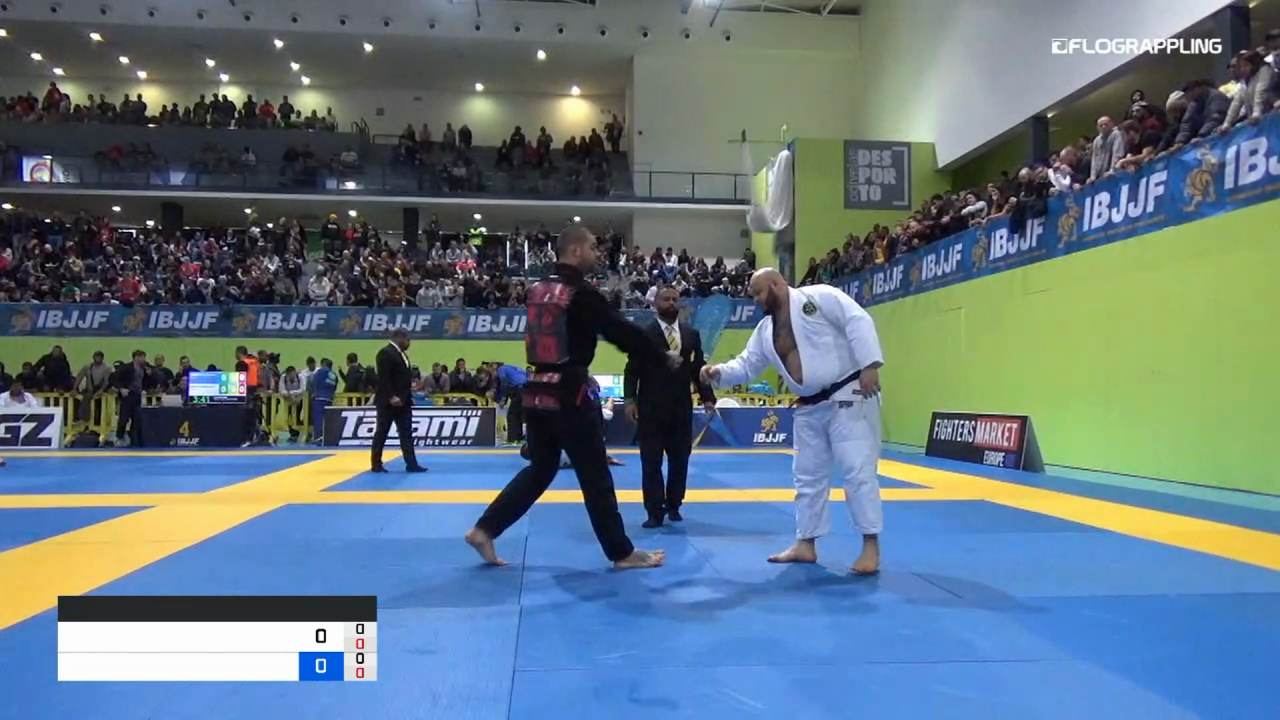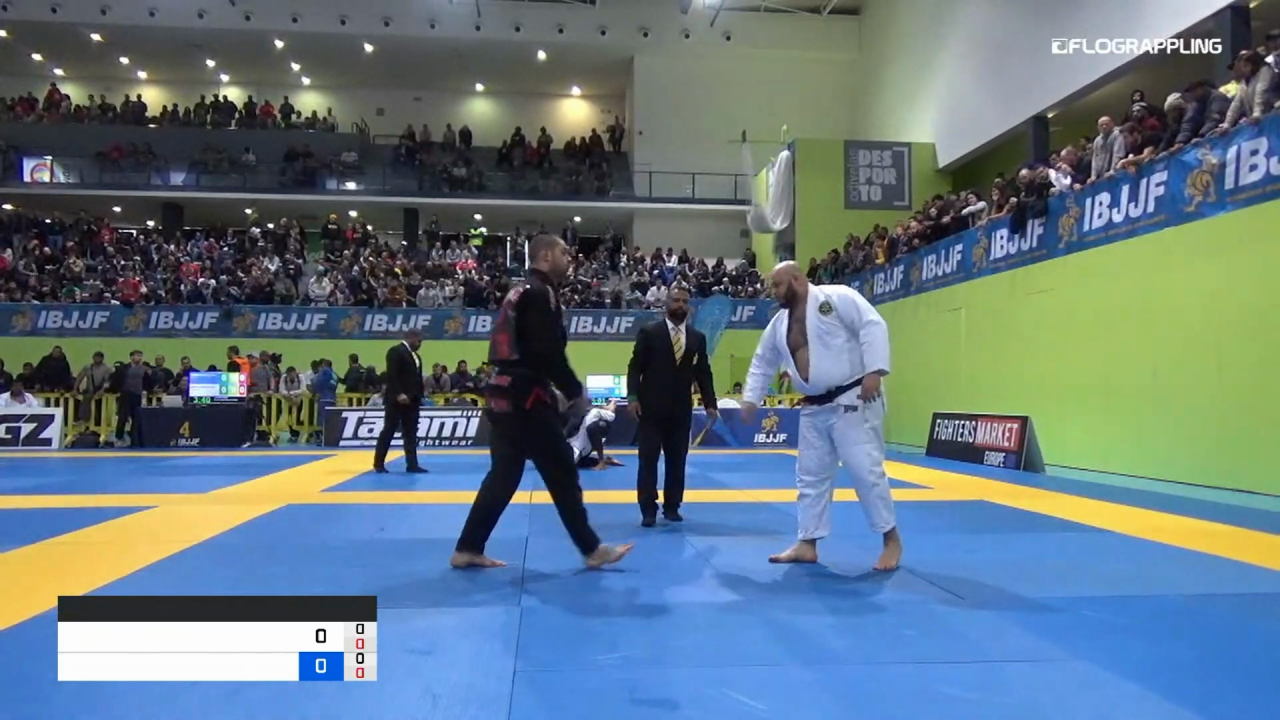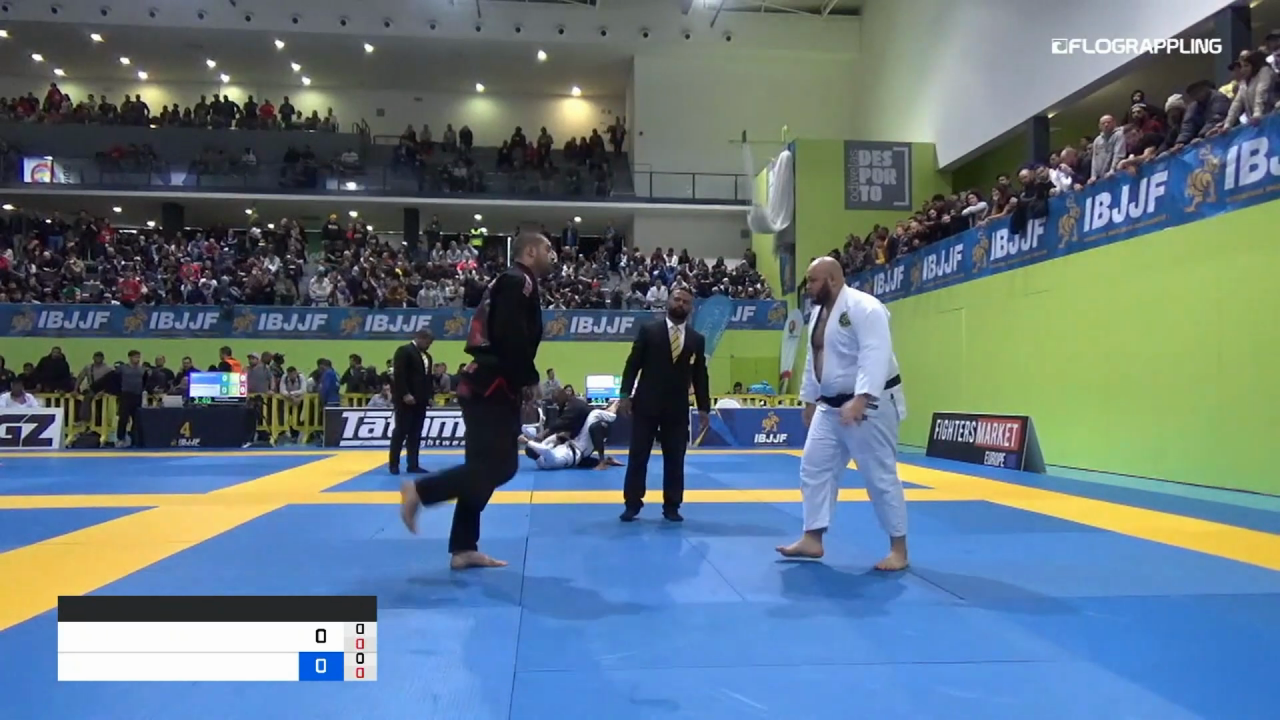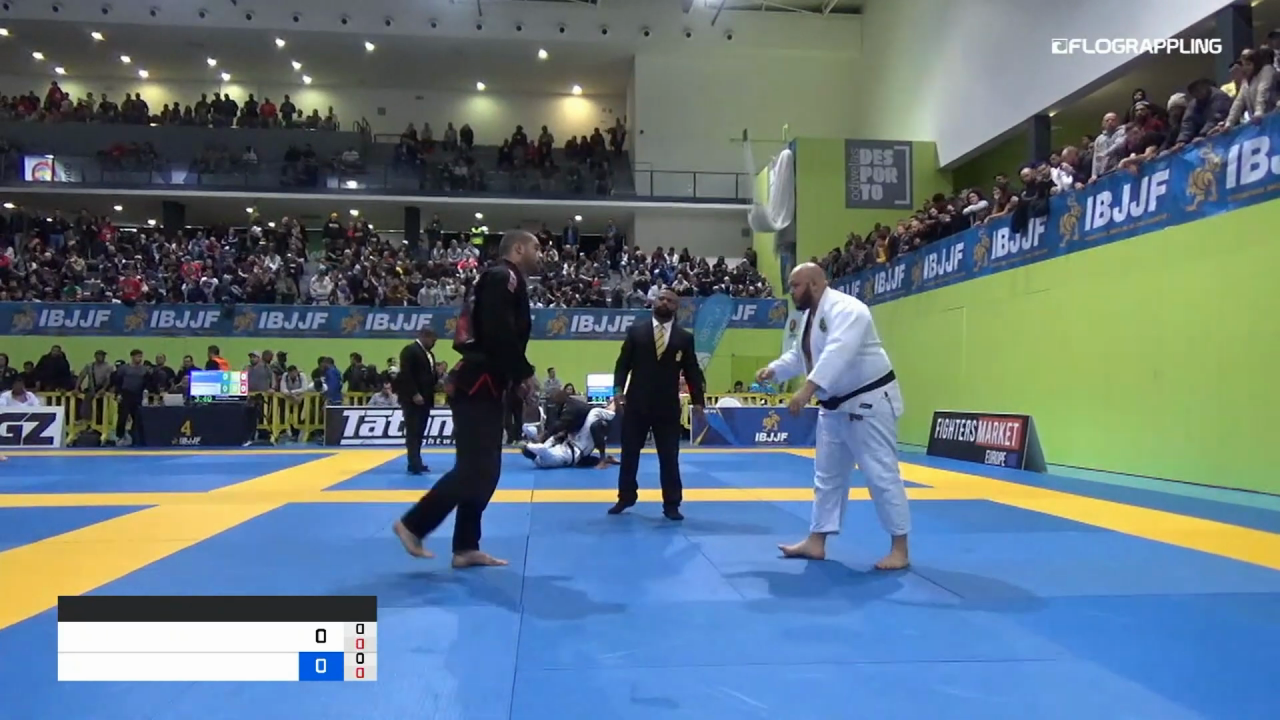
dt=0.3s
person 1, frame 1
left shoulder: (538, 290)
right shoulder: (581, 292)
right elbow: (620, 331)
right wrist: (661, 355)
left hip: (537, 391)
right hip: (566, 395)
left knee: (539, 469)
right knee: (596, 476)
left ankle: (484, 530)
right ankle: (623, 553)
person 1, frame 2
left shoulder: (522, 292)
right shoulder: (540, 293)
right elbow: (548, 351)
left wrist: (547, 385)
right wrist: (575, 391)
left hip: (502, 393)
right hip: (524, 396)
left knee: (504, 474)
right knee: (562, 473)
left ankle: (467, 549)
right ankle: (592, 549)
person 1, frame 3
left shoulder: (513, 285)
right shoulder: (518, 282)
right elbow: (512, 338)
left wrist: (523, 383)
right wrist: (530, 379)
left hip: (491, 384)
right hip: (492, 386)
left knee: (489, 466)
right knee: (499, 465)
left ankle: (464, 548)
right ankle: (421, 490)
person 1, frame 4
left shoulder: (506, 282)
right shoulder: (503, 278)
right elbow: (499, 334)
left wrist: (516, 377)
right wrist: (523, 372)
left hip: (483, 385)
right hip: (478, 385)
left knee: (482, 469)
right knee: (478, 469)
left ankle: (466, 548)
right ankle: (413, 524)
person 2, frame 1
left shoulder: (820, 296)
right shoulder: (766, 328)
left elbow: (858, 323)
right elbow: (746, 365)
left wrist: (869, 365)
right wrist: (718, 371)
left hip: (850, 396)
right hip: (811, 407)
left knee: (857, 469)
right knee: (808, 475)
left ankle: (871, 544)
right ankle: (806, 544)
person 2, frame 2
left shoulder: (837, 297)
right shoulder: (780, 322)
left elbow: (872, 327)
right elbow: (763, 362)
left wrist: (874, 372)
right wrist: (750, 398)
left hip: (854, 400)
right hip: (816, 407)
left knee: (865, 470)
right knee: (811, 475)
left ankle: (891, 542)
right ankle: (806, 545)
person 2, frame 3
left shoulder: (864, 307)
right shoulder: (819, 312)
left elbow: (877, 355)
right elbow: (815, 358)
left wrist: (860, 399)
right wrist: (808, 399)
left hip: (870, 405)
right hip: (833, 406)
left knee: (879, 476)
right knee: (814, 467)
left ankle: (898, 548)
right ankle: (812, 539)
person 2, frame 4
left shoulder: (843, 309)
right shoulder: (811, 315)
left elbow: (839, 352)
right elbow: (800, 354)
left wrist: (808, 387)
right wrist: (774, 369)
left hip: (868, 402)
right hip: (835, 406)
left knee: (880, 473)
right knee: (828, 474)
left ankle: (900, 547)
right ankle: (816, 541)
person 3, frame 1
left shoulder: (692, 334)
left elbow: (699, 368)
right elbow: (632, 370)
left wrist: (707, 397)
right wrist: (630, 399)
left hip: (681, 409)
right hip: (652, 409)
left knee: (680, 460)
right knee: (652, 461)
left ankle: (673, 506)
right ankle: (655, 511)
person 3, frame 2
left shoulder: (697, 338)
right shoulder: (649, 333)
left elbow: (703, 372)
right elbow: (635, 367)
left wrist: (710, 403)
right wrist: (633, 396)
left hip: (680, 409)
right hip: (651, 407)
left knee: (677, 460)
right knee: (648, 458)
left ankle: (672, 506)
right ankle: (649, 509)
person 3, frame 3
left shoulder: (696, 339)
right shoulder: (648, 331)
left elbow: (700, 375)
right elbow: (632, 364)
left wrist: (703, 407)
right wrist: (625, 394)
left hip: (677, 408)
right hip: (646, 404)
left knee: (675, 459)
right knee: (638, 455)
left ankle: (671, 506)
right ankle: (632, 503)
person 3, frame 4
left shoulder: (685, 337)
right shoulder: (636, 331)
left elbow: (693, 371)
right elbow: (623, 363)
left wrist: (698, 400)
right wrist: (619, 389)
left hip: (667, 406)
right hip: (636, 403)
left knee: (669, 457)
right knee: (629, 452)
left ankle: (671, 504)
right ankle: (626, 497)
